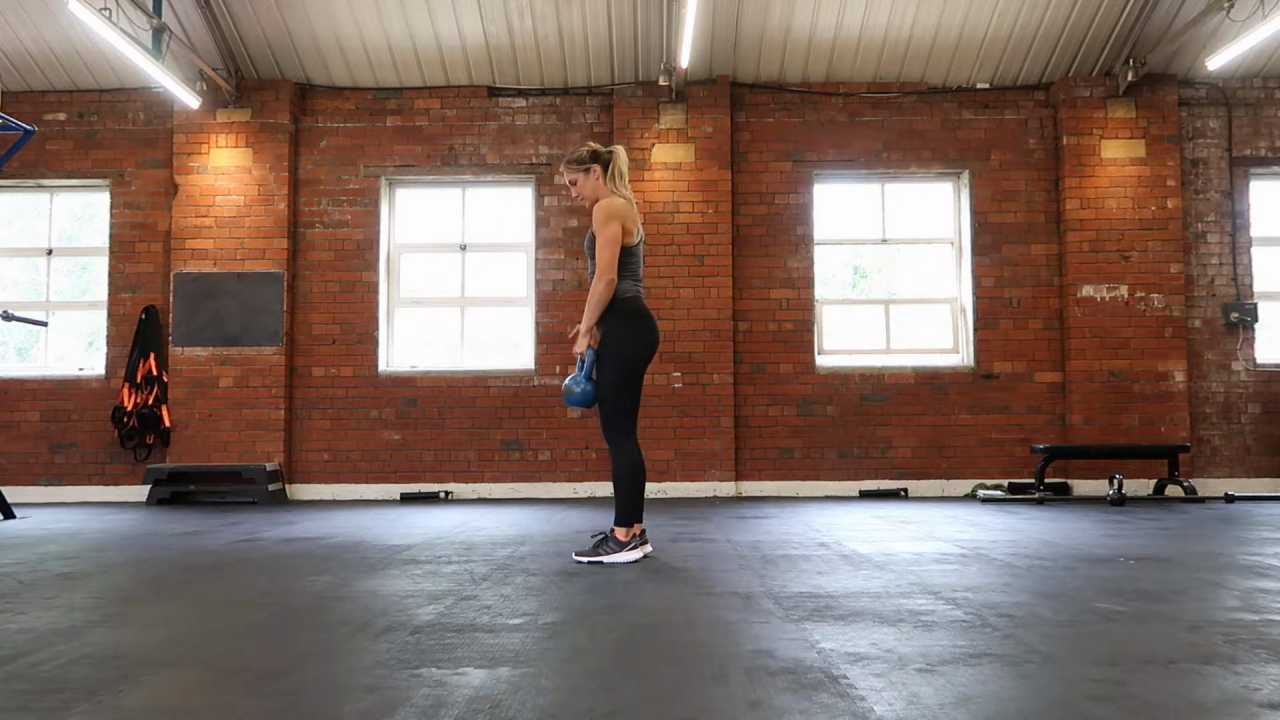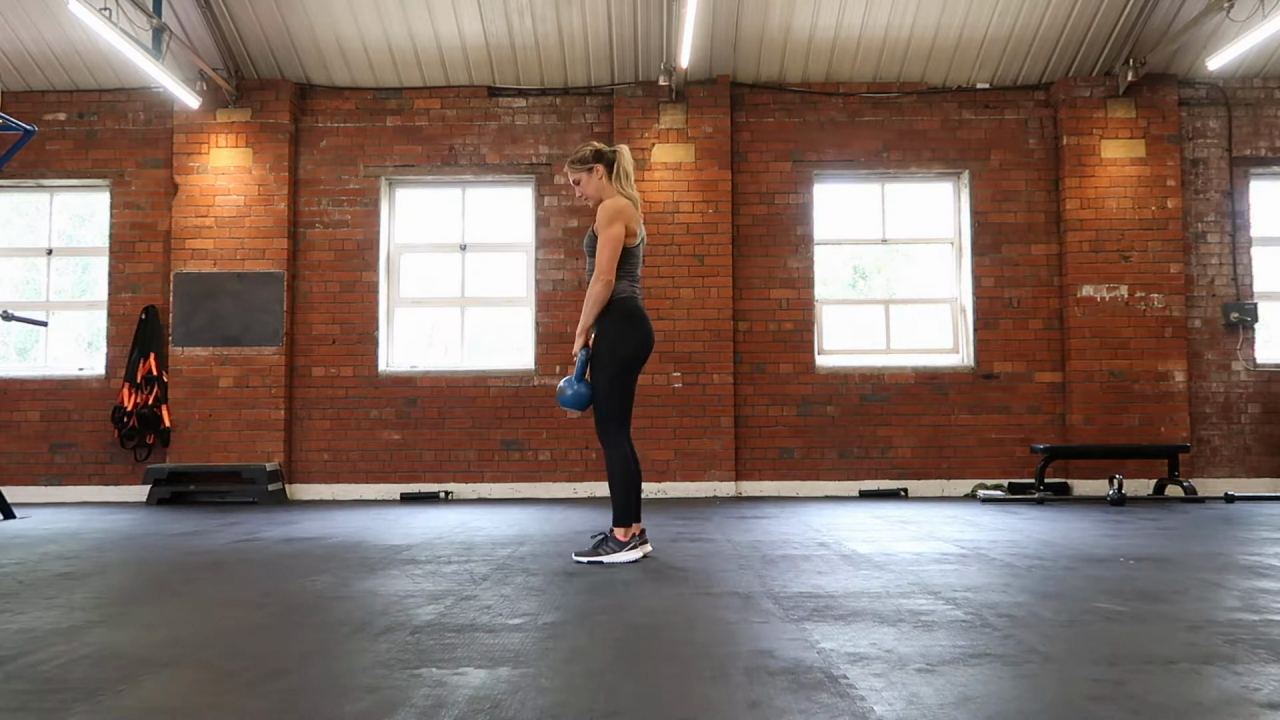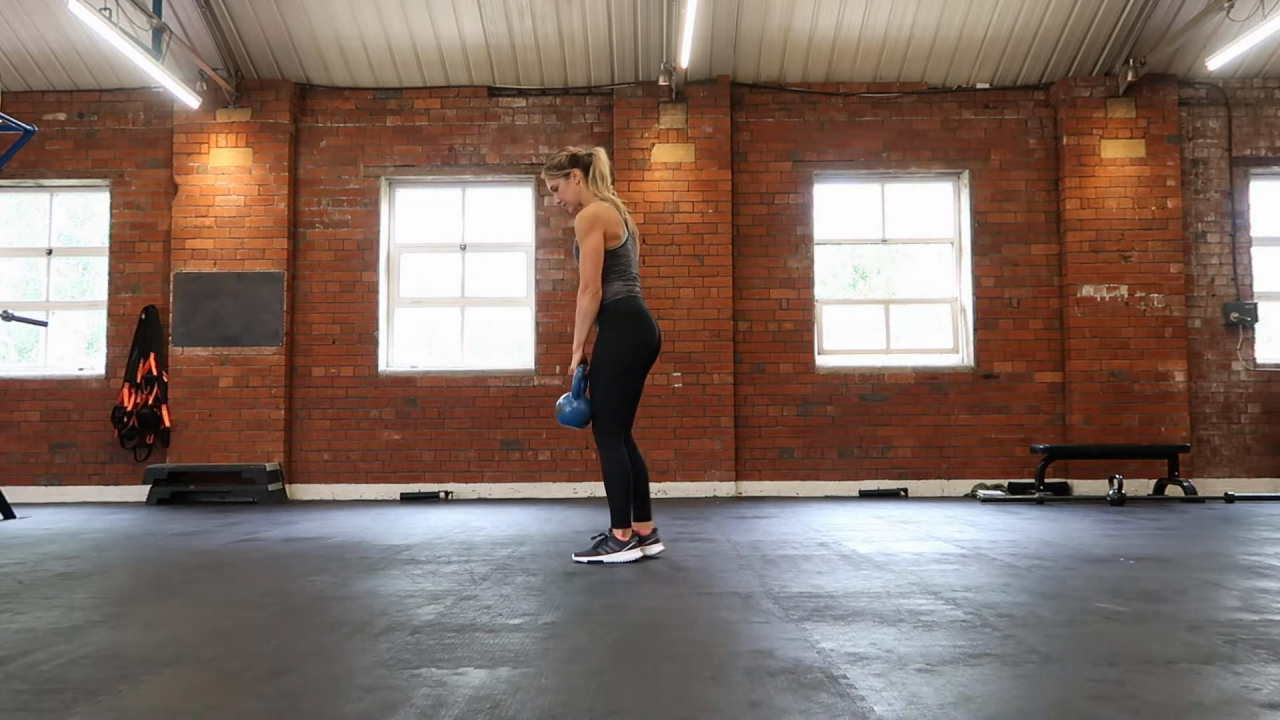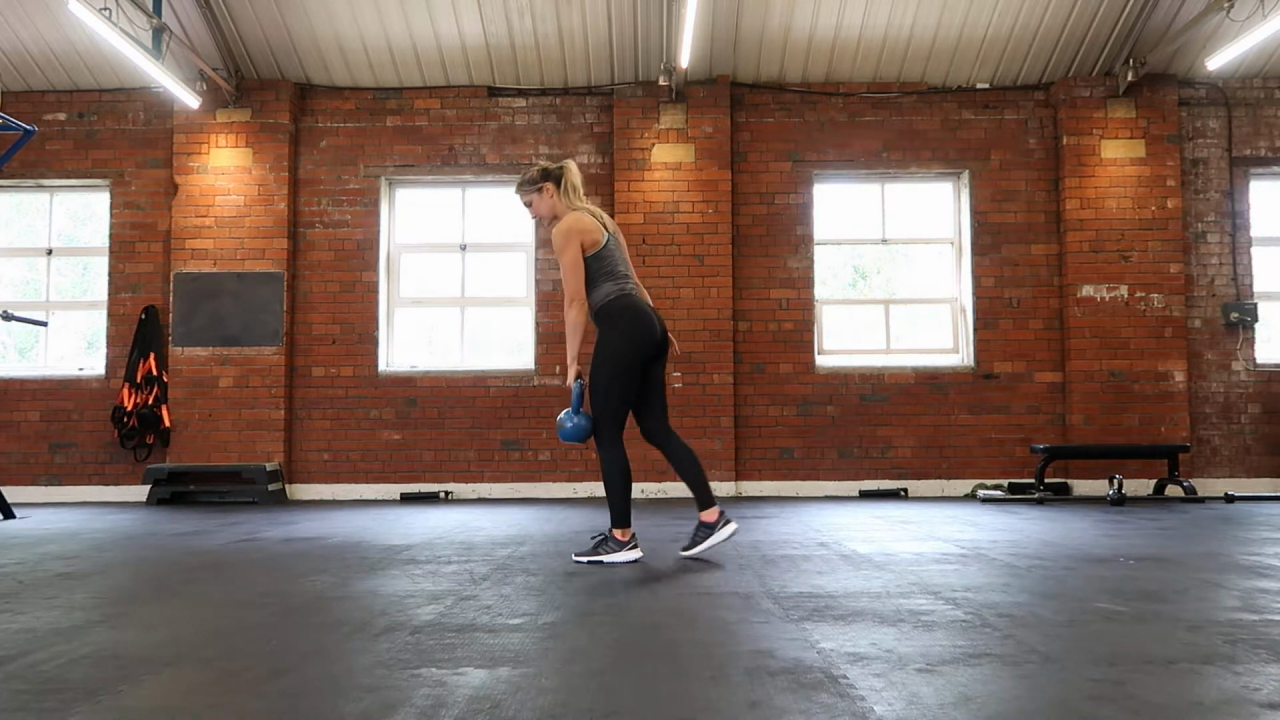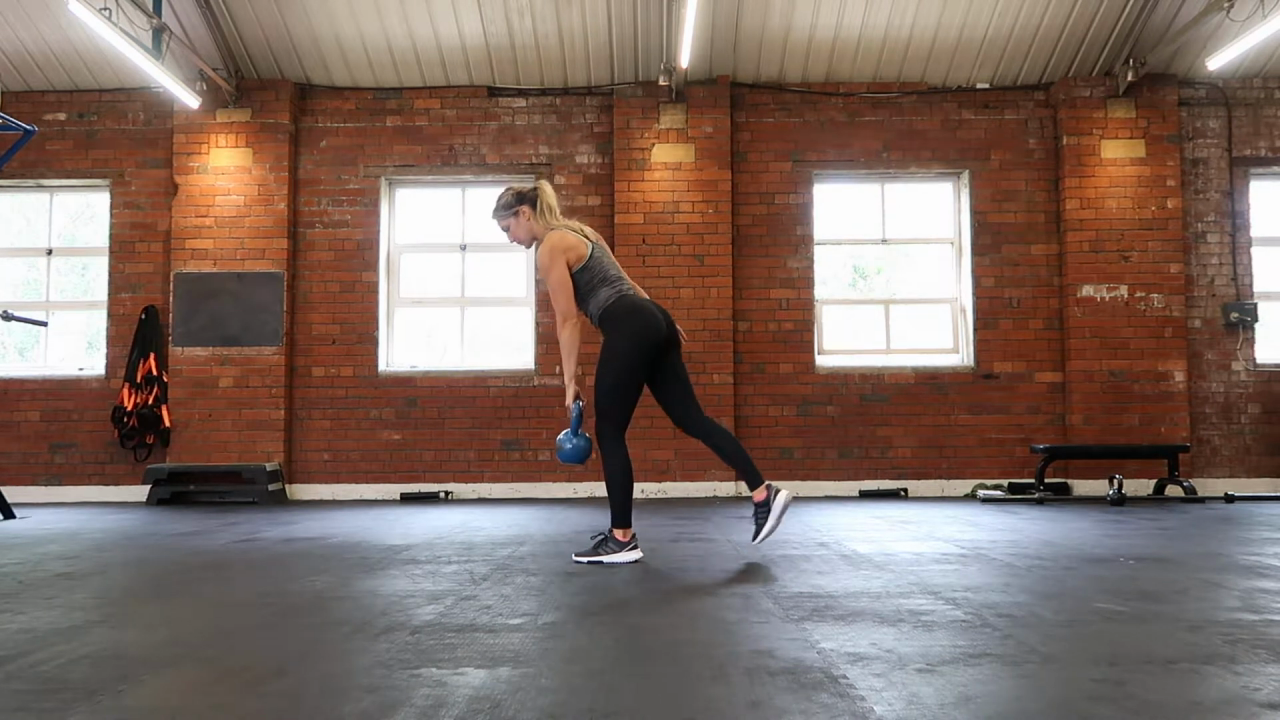
dt=0.3s
person 1, frame 1
left shoulder: (608, 208)
right shoulder: (621, 210)
left elbow: (606, 278)
left wrist: (587, 329)
right wrist: (591, 324)
left hip: (625, 330)
right hip: (626, 327)
left knee: (618, 432)
right knee: (621, 432)
left ankle: (624, 537)
right ankle: (634, 530)
person 1, frame 2
left shoulder: (612, 208)
right shoulder: (628, 210)
left elbow: (604, 278)
left wrist: (581, 332)
left hip: (619, 329)
right hip: (629, 327)
left knee: (611, 433)
right knee: (617, 432)
left ankle: (623, 538)
right ankle: (632, 531)
person 1, frame 3
left shoulder: (590, 216)
right shoulder: (616, 213)
left elbow: (590, 289)
left wrist: (578, 346)
left hip: (621, 331)
right hip: (639, 327)
left knee: (608, 434)
right knee: (619, 433)
left ankle: (622, 537)
right ankle: (644, 531)
person 1, frame 4
left shoulder: (565, 229)
right shoulder: (596, 219)
left elbow: (576, 302)
left wrist: (572, 362)
left hip: (622, 330)
right hip: (646, 323)
left knee: (607, 435)
right knee: (656, 429)
left ankle: (622, 538)
right ankle: (712, 516)
person 1, frame 5
left shoulder: (549, 249)
right shoulder: (578, 232)
left elbow: (568, 321)
left wrist: (570, 382)
left hip: (628, 331)
right hip: (652, 321)
left knee: (610, 435)
right knee: (690, 417)
left ankle: (622, 539)
right ankle: (764, 493)
